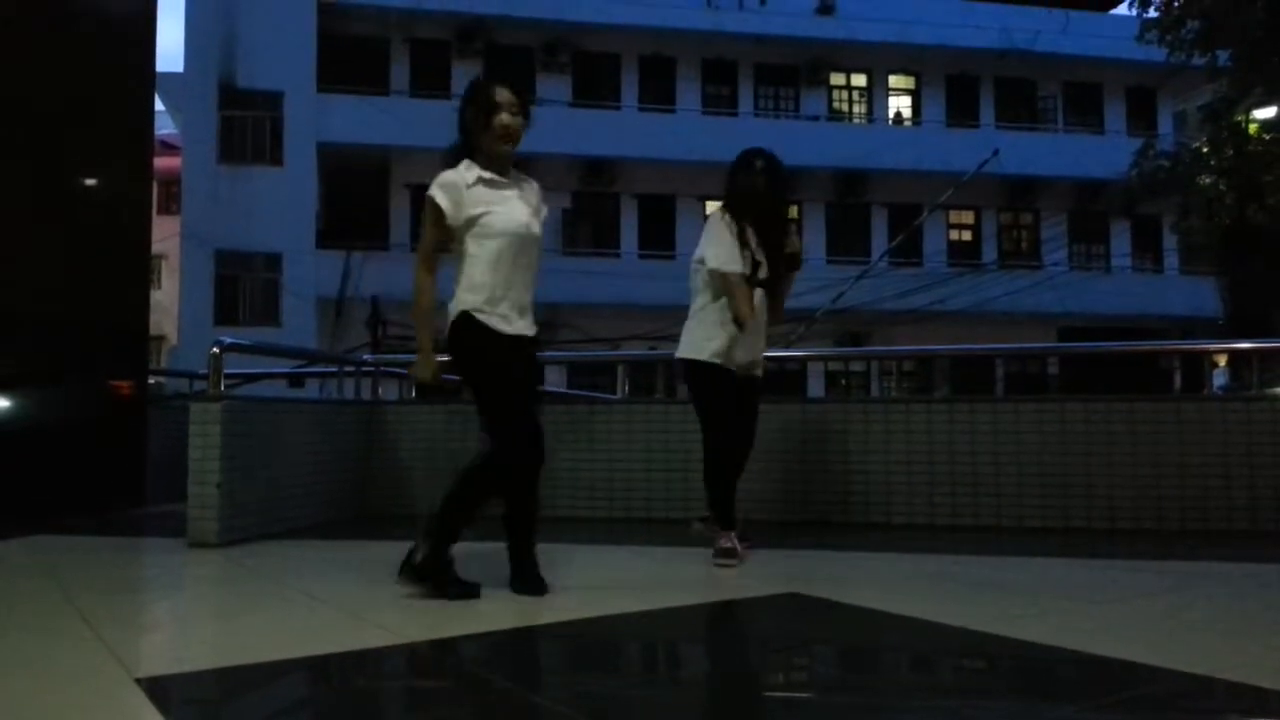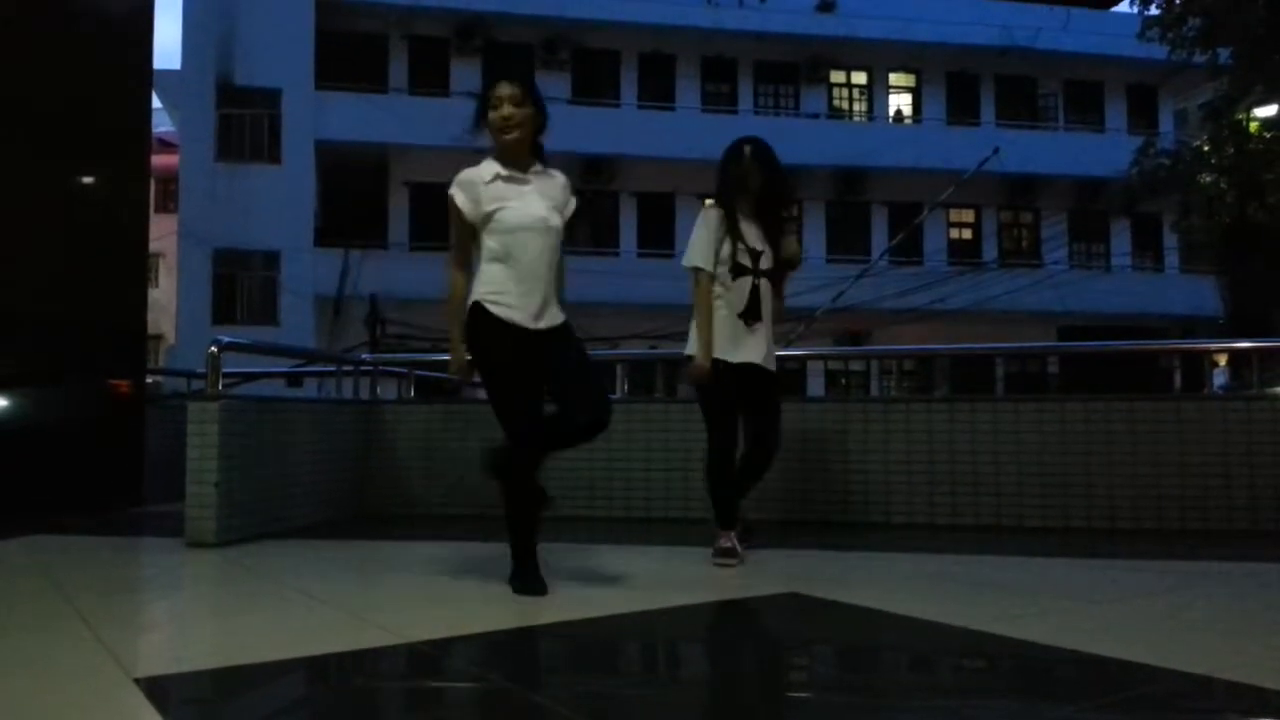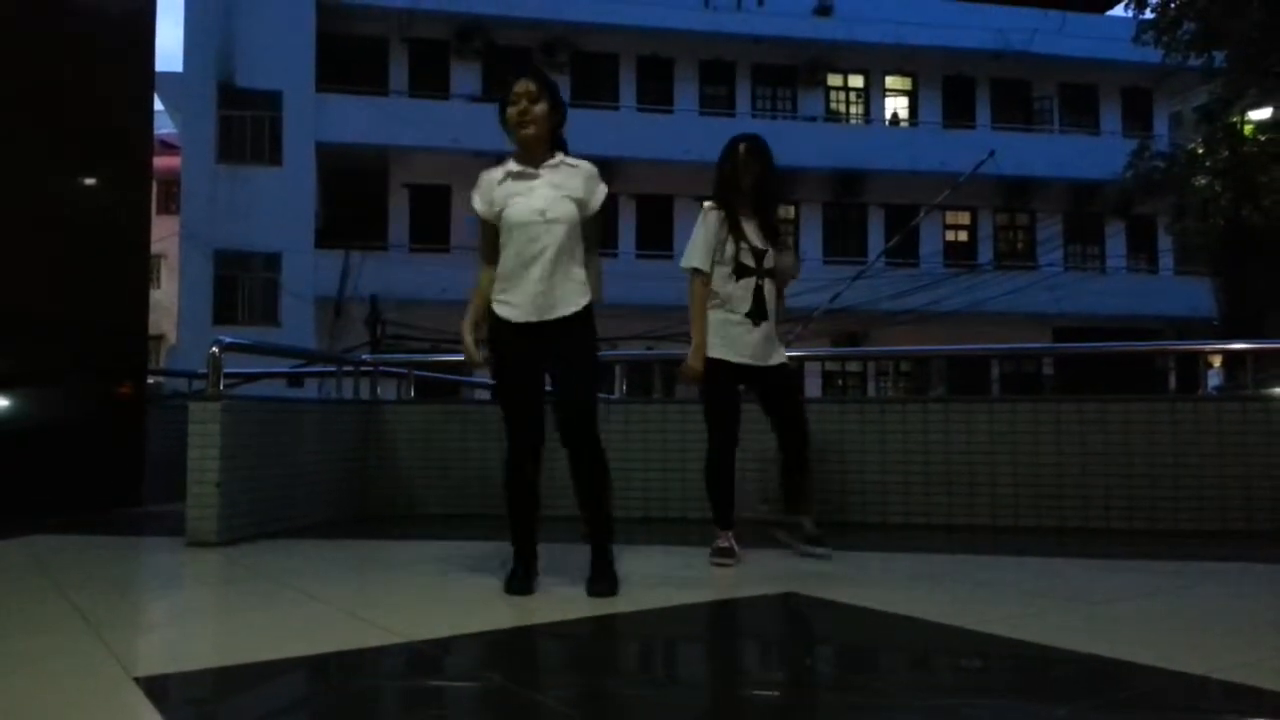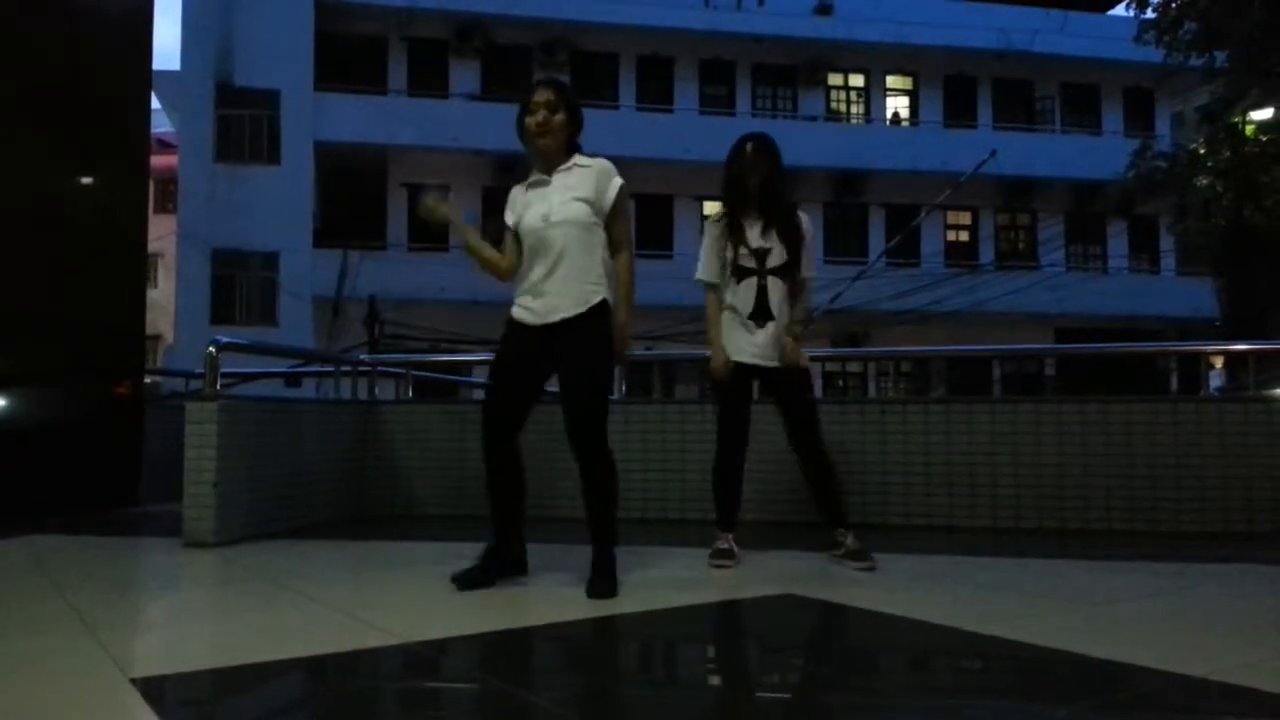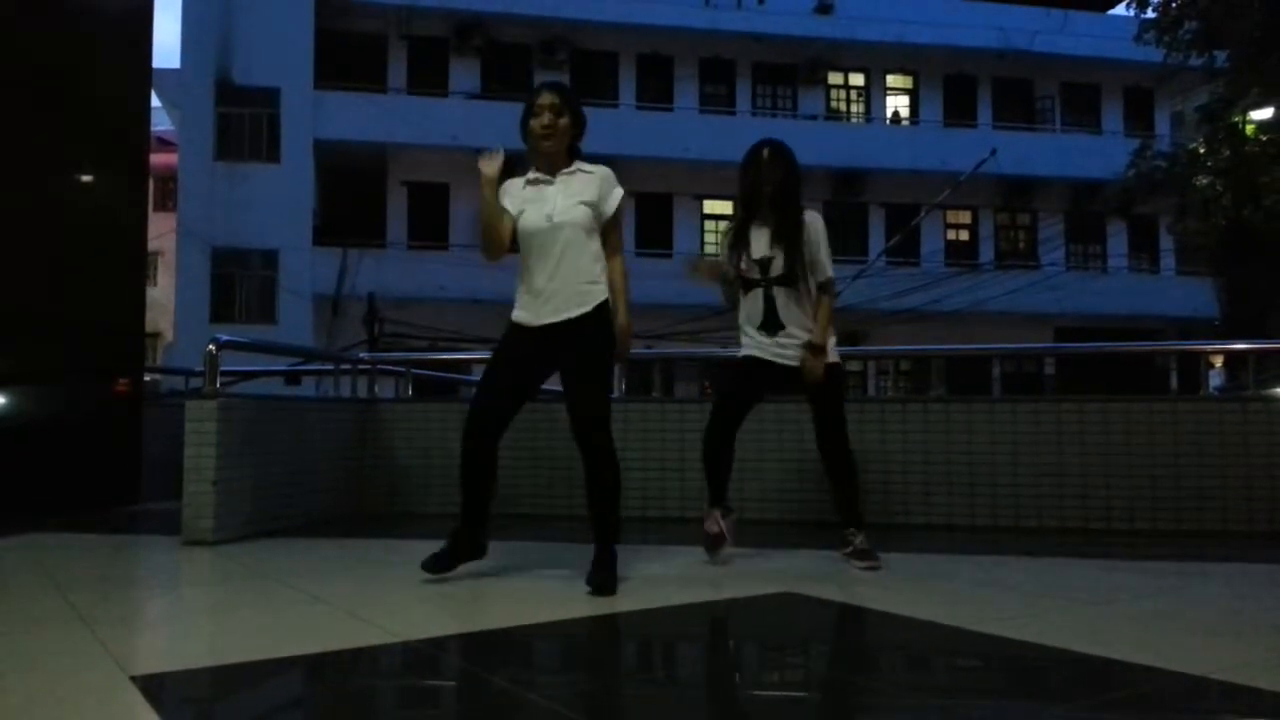
dt=0.2s
person 1, frame 1
left shoulder: (531, 191)
right shoulder: (454, 185)
right elbow: (426, 269)
right wrist: (425, 348)
left hip: (519, 336)
right hip: (479, 332)
left knee: (509, 448)
right knee: (523, 445)
left ankle: (431, 555)
right ankle: (503, 560)
person 1, frame 2
left shoulder: (557, 185)
right shoulder: (473, 182)
right elbow: (460, 266)
right wrist: (457, 340)
left hip: (550, 325)
right hip: (496, 324)
left knee: (592, 413)
right knee: (525, 435)
left ankle: (514, 464)
right ankle: (524, 560)
person 1, frame 3
left shoulder: (583, 175)
right shoulder: (493, 183)
left elbow: (590, 253)
right elbow: (491, 263)
left wrist: (593, 311)
right wrist: (470, 322)
left hip: (570, 319)
right hip: (512, 325)
left knee: (581, 433)
right knee: (523, 440)
left ankle: (601, 552)
right ankle: (523, 558)
person 1, frame 4
left shoulder: (598, 174)
right shoulder: (520, 194)
left elbow: (621, 250)
right elbow: (508, 268)
left wrist: (622, 314)
right wrist: (456, 224)
left hip: (584, 321)
right hip: (528, 324)
left knee: (588, 437)
right knee: (496, 430)
left ankle: (603, 557)
right ankle: (506, 548)
person 1, frame 5
left shoulder: (599, 180)
right shoulder: (514, 190)
left elbow: (613, 254)
right elbow: (495, 248)
left wrist: (621, 313)
right wrist: (487, 184)
left hip: (586, 322)
right hip: (528, 325)
left knee: (593, 437)
right knee: (480, 424)
left ankle: (605, 555)
right ankle: (470, 534)
person 2, frame 1
left shoulder: (769, 236)
right shoulder: (722, 223)
left elbow: (773, 308)
right elbow: (728, 282)
left wrist: (790, 265)
right wrist: (748, 319)
left hip: (745, 358)
right hip: (707, 354)
left knee: (740, 444)
right knee: (720, 442)
left ankle: (721, 520)
right ankle: (725, 530)
person 2, frame 2
left shoulder: (772, 225)
right shoulder: (715, 217)
right elbow: (701, 285)
left wrist: (788, 263)
right wrist: (704, 349)
left hip: (758, 354)
right hip: (717, 352)
left knee: (766, 443)
right knee: (723, 441)
left ankle: (730, 510)
right ankle: (727, 531)
person 2, frame 3
left shoulder: (771, 223)
right shoulder: (715, 217)
right elbow: (699, 284)
left wrist: (785, 275)
right wrist: (697, 347)
left hip: (767, 352)
right hip: (722, 351)
left knee: (795, 435)
right knee: (723, 442)
left ankle: (797, 520)
right ankle: (724, 532)
person 2, frame 4
left shoulder: (794, 222)
right shoulder: (721, 226)
left elbow: (802, 288)
right elbow: (713, 293)
left wrist: (794, 330)
right wrist: (717, 348)
left hip: (784, 353)
right hip: (736, 353)
left knee: (809, 443)
right knee: (731, 444)
left ankle: (841, 534)
right ankle: (726, 535)
person 2, frame 5
left shoulder: (807, 223)
right shoulder: (736, 233)
left elbow: (825, 290)
right elbow: (734, 294)
left wrist: (817, 345)
right wrist: (715, 274)
left hip: (812, 353)
right hip: (757, 353)
left knee: (834, 443)
right knee: (719, 428)
left ankle: (854, 533)
right ankle: (718, 511)
